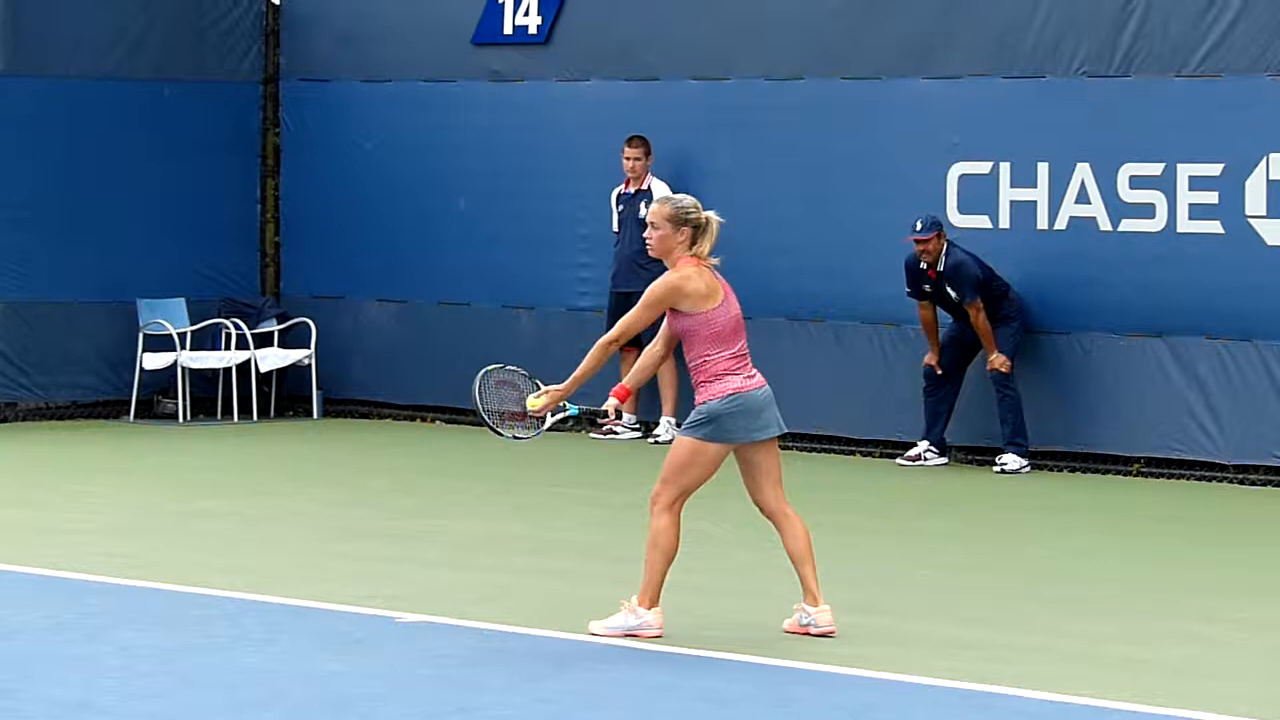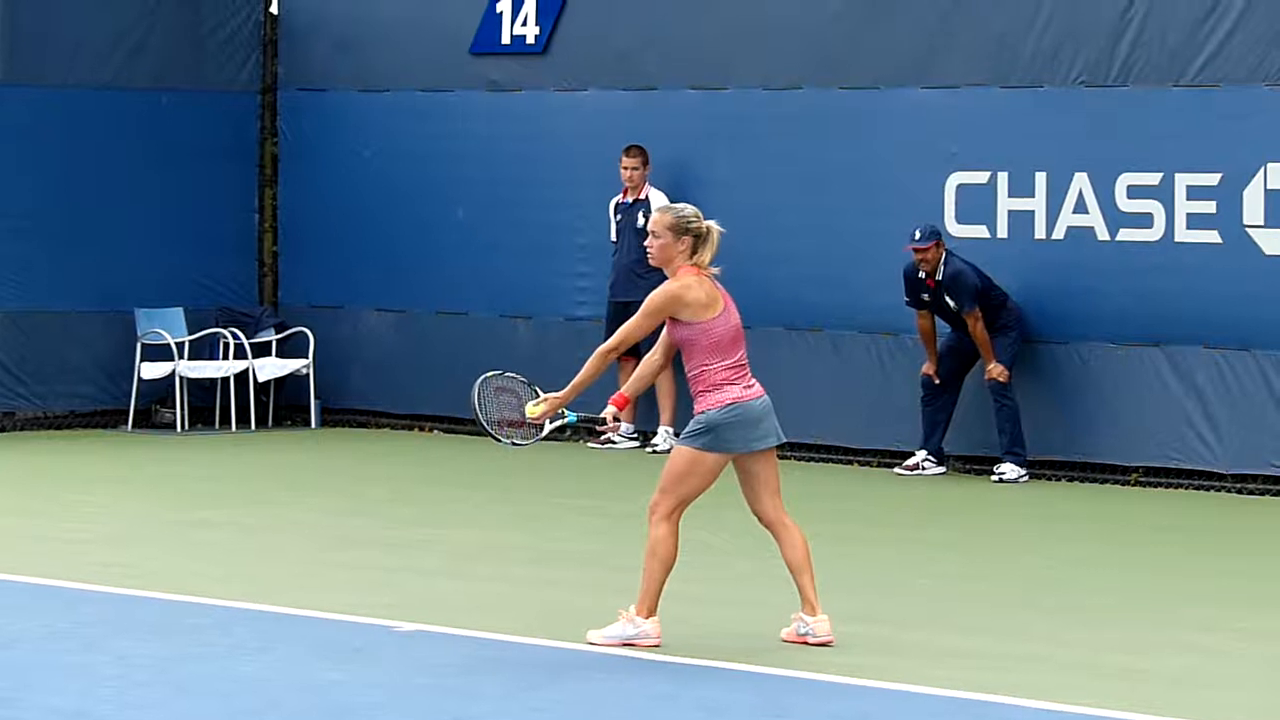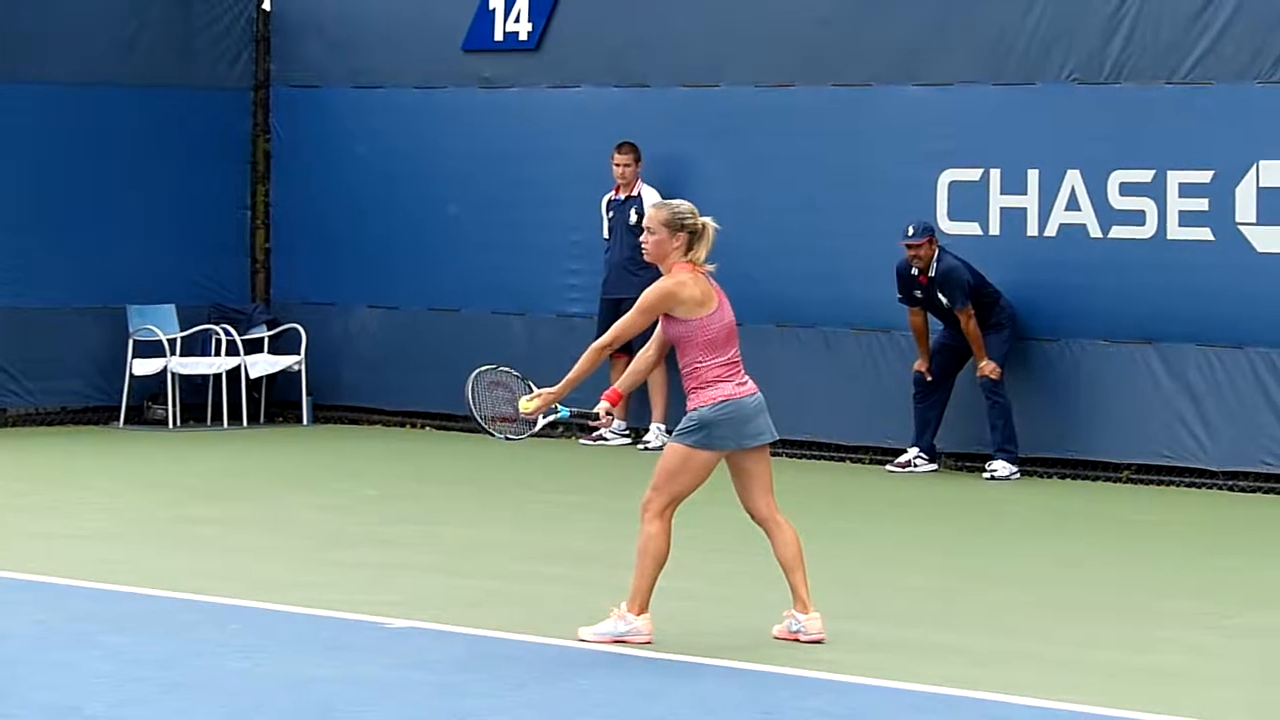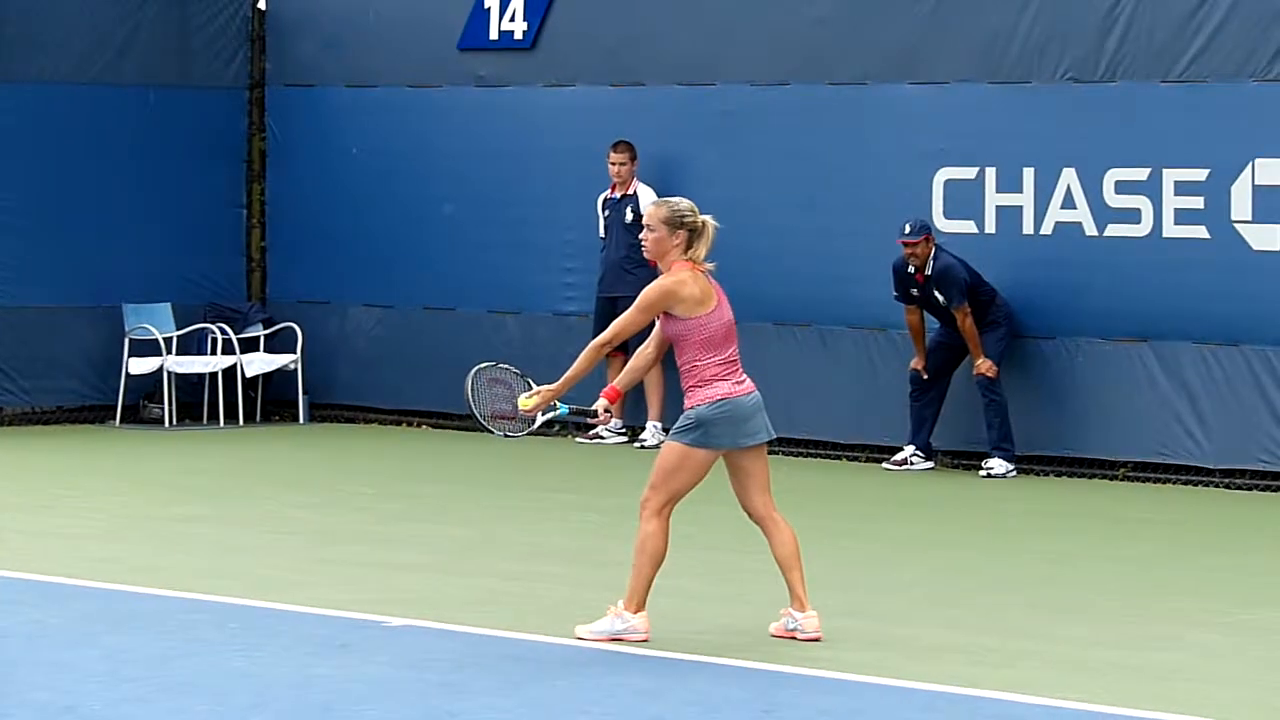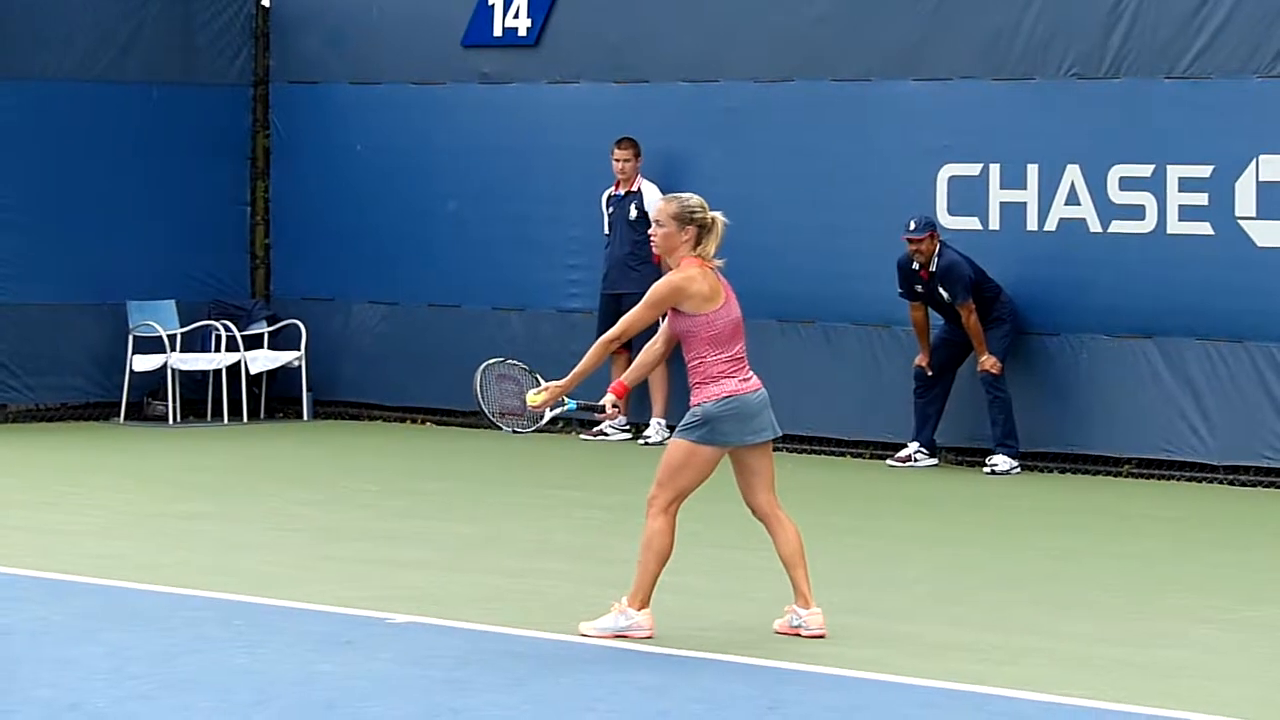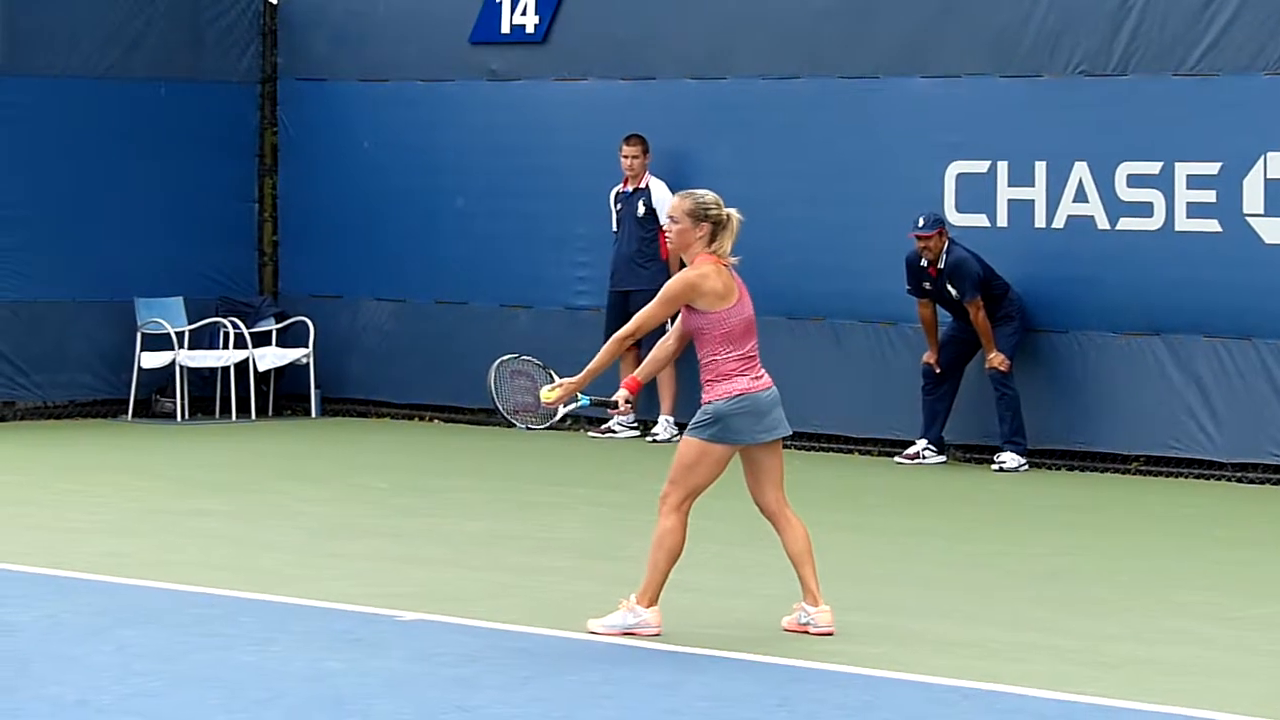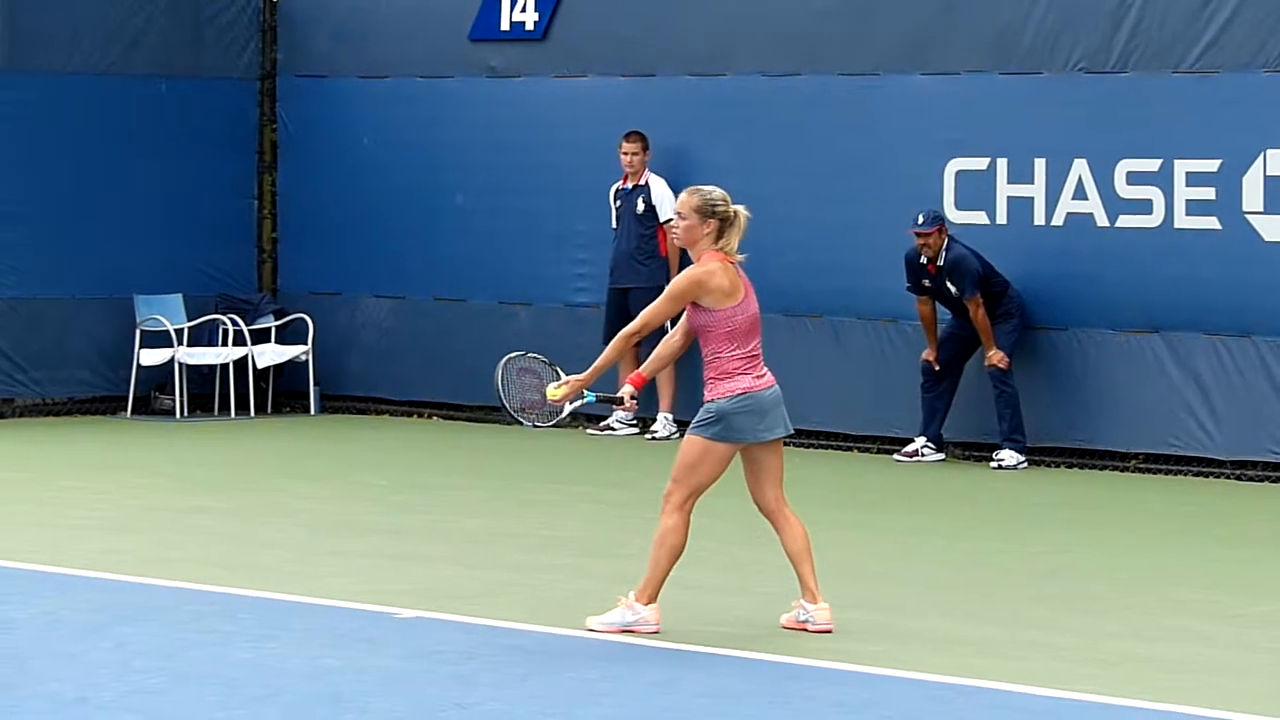
dt=0.4s
person 1, frame 1
left shoulder: (677, 281)
right shoulder: (700, 275)
left elbow: (612, 340)
right elbow: (660, 347)
left wrist: (566, 389)
right wrist: (620, 394)
left hip: (722, 405)
right hip: (754, 397)
left knee: (664, 502)
right knee: (775, 505)
left ankle: (645, 611)
right ankle: (815, 609)
person 1, frame 2
left shoulder: (678, 290)
right shoulder: (700, 284)
left elbow: (612, 348)
right elbow: (658, 356)
left wrist: (564, 397)
right wrist: (620, 401)
left hip: (720, 415)
right hip: (753, 406)
left knee: (663, 511)
right knee: (773, 514)
left ankle: (643, 620)
right ankle: (814, 618)
person 1, frame 3
left shoulder: (672, 286)
right shoulder: (694, 280)
left elbow: (606, 344)
right elbow: (653, 351)
left wrist: (558, 392)
right wrist: (612, 397)
left hip: (713, 412)
right hip: (746, 404)
left knee: (655, 508)
right knee: (766, 512)
left ankle: (634, 617)
right ankle: (805, 616)
person 1, frame 4
left shoulder: (672, 285)
right shoulder: (694, 278)
left elbow: (605, 342)
right elbow: (652, 349)
left wrist: (557, 390)
right wrist: (611, 394)
left hip: (710, 410)
right hip: (743, 402)
left knee: (653, 507)
right knee: (763, 510)
left ankle: (631, 615)
right ankle: (802, 613)
person 1, frame 5
left shoulder: (680, 281)
right shoulder: (703, 274)
left elbow: (613, 338)
right elbow: (660, 344)
left wrist: (565, 385)
right wrist: (619, 389)
left hip: (717, 407)
right hip: (749, 400)
left knee: (660, 504)
right knee: (767, 507)
left ankle: (635, 612)
right ankle: (806, 610)
person 1, frame 6
left shoulder: (695, 278)
right shoulder: (718, 272)
left elbow: (627, 334)
right elbow: (673, 340)
left wrist: (579, 381)
right wrist: (632, 385)
left hip: (728, 405)
right hip: (760, 397)
left knee: (673, 502)
right knee: (775, 506)
left ankle: (643, 609)
right ankle: (815, 608)
person 1, frame 7
left shoulder: (701, 274)
right shoulder: (724, 268)
left elbow: (634, 331)
right elbow: (679, 336)
left wrist: (586, 378)
right wrist: (637, 380)
left hip: (730, 404)
right hip: (762, 396)
left knee: (676, 501)
right knee: (774, 504)
left ankle: (642, 606)
right ankle: (813, 605)
person 2, frame 1
left shoulder: (659, 190)
right shoulder: (617, 194)
left wrist: (667, 276)
right wrist: (622, 268)
left hip: (651, 284)
right hip: (621, 284)
right knee: (627, 349)
left ankle: (668, 422)
right ankle: (628, 420)
person 2, frame 2
left shoulder: (657, 200)
right shoulder: (615, 204)
right wrist: (619, 279)
left hip: (649, 292)
right hip: (619, 292)
right knee: (625, 358)
left ankle: (665, 431)
right ankle: (626, 429)
person 2, frame 3
left shoulder: (649, 197)
right shoulder: (608, 201)
left wrist: (658, 282)
right wrist: (613, 276)
left hip: (642, 290)
right hip: (612, 290)
right knee: (618, 355)
left ankle: (658, 428)
right ankle: (618, 426)
person 2, frame 4
left shoulder: (644, 196)
right shoulder: (603, 200)
right wrist: (608, 276)
left hip: (638, 289)
right hip: (608, 289)
right knee: (614, 354)
left ankle: (654, 427)
right ankle: (614, 424)
person 2, frame 5
left shoulder: (649, 193)
right shoulder: (608, 196)
right wrist: (612, 274)
left hip: (642, 287)
right hip: (612, 286)
right knee: (619, 351)
left ankle: (658, 423)
right ankle: (618, 421)
person 2, frame 6
left shoulder: (657, 190)
right shoulder: (616, 194)
right wrist: (620, 273)
left hip: (651, 284)
right hip: (620, 283)
right knee: (626, 349)
left ankle: (666, 421)
right ankle: (625, 418)
person 2, frame 7
left shoulder: (657, 187)
right shoulder: (616, 190)
left elbow: (673, 235)
left wrist: (674, 280)
right wrist: (619, 270)
left hip: (650, 282)
right hip: (619, 281)
left knee: (658, 348)
right knee: (626, 346)
left ankle: (666, 419)
right ankle: (625, 416)
person 3, frame 1
left shoulder: (959, 264)
right shoulder: (914, 264)
left elbow: (977, 312)
right elbow: (926, 307)
left wrist: (993, 354)
right wrist: (934, 351)
left hip: (1003, 316)
right hip: (964, 321)
left knee: (999, 373)
right knee: (935, 372)
left ankle: (1016, 454)
right ankle: (933, 447)
person 3, frame 2
left shoulder: (958, 273)
right shoulder: (912, 273)
left elbow: (975, 321)
right elbow: (924, 317)
left wrist: (990, 364)
right wrist: (932, 360)
left hip: (1002, 325)
right hip: (963, 330)
left knee: (997, 383)
right knee: (933, 381)
left ankle: (1014, 463)
right ankle: (930, 456)
person 3, frame 3
left shoulder: (951, 270)
right shoulder: (905, 270)
left elbow: (968, 318)
right elbow: (917, 314)
left wrist: (983, 360)
right wrist: (924, 357)
left hip: (994, 322)
right hip: (955, 327)
left knee: (989, 380)
right knee: (925, 378)
left ankle: (1006, 461)
right ankle: (922, 453)
person 3, frame 4
left shoulder: (947, 268)
right shoulder: (901, 268)
left elbow: (964, 316)
right elbow: (913, 312)
left wrist: (979, 359)
right wrist: (920, 355)
left hip: (990, 321)
right hip: (952, 325)
left knee: (986, 378)
right knee: (921, 377)
left ankle: (1002, 458)
right ankle: (918, 451)
person 3, frame 5
left shoulder: (952, 265)
right shoulder: (906, 265)
left elbow: (968, 313)
right elbow: (918, 309)
left wrist: (983, 355)
right wrist: (925, 352)
left hip: (995, 317)
right hip: (955, 322)
left knee: (990, 375)
right knee: (925, 373)
left ankle: (1006, 455)
right ankle: (922, 448)
person 3, frame 6
left shoulder: (960, 262)
right shoulder: (914, 262)
left elbow: (977, 310)
right elbow: (925, 306)
left wrist: (991, 353)
right wrist: (933, 349)
left hip: (1003, 315)
right hip: (964, 319)
left knee: (998, 372)
right knee: (934, 370)
left ankle: (1014, 452)
right ankle: (930, 445)
person 3, frame 7
left shoulder: (960, 259)
right shoulder: (914, 258)
left elbow: (976, 307)
right elbow: (925, 303)
left wrist: (990, 350)
right wrist: (932, 347)
left hip: (1003, 312)
right hip: (963, 317)
left knee: (998, 369)
right knee: (933, 367)
left ankle: (1013, 449)
right ankle: (929, 442)
